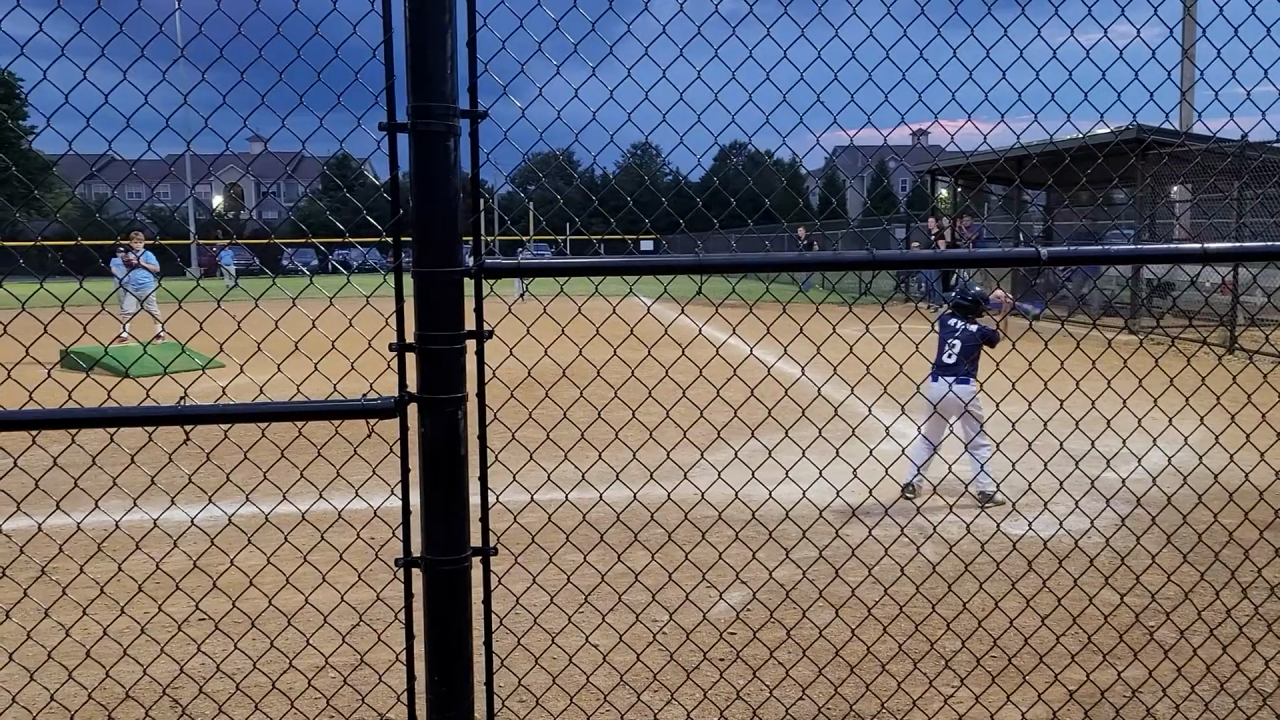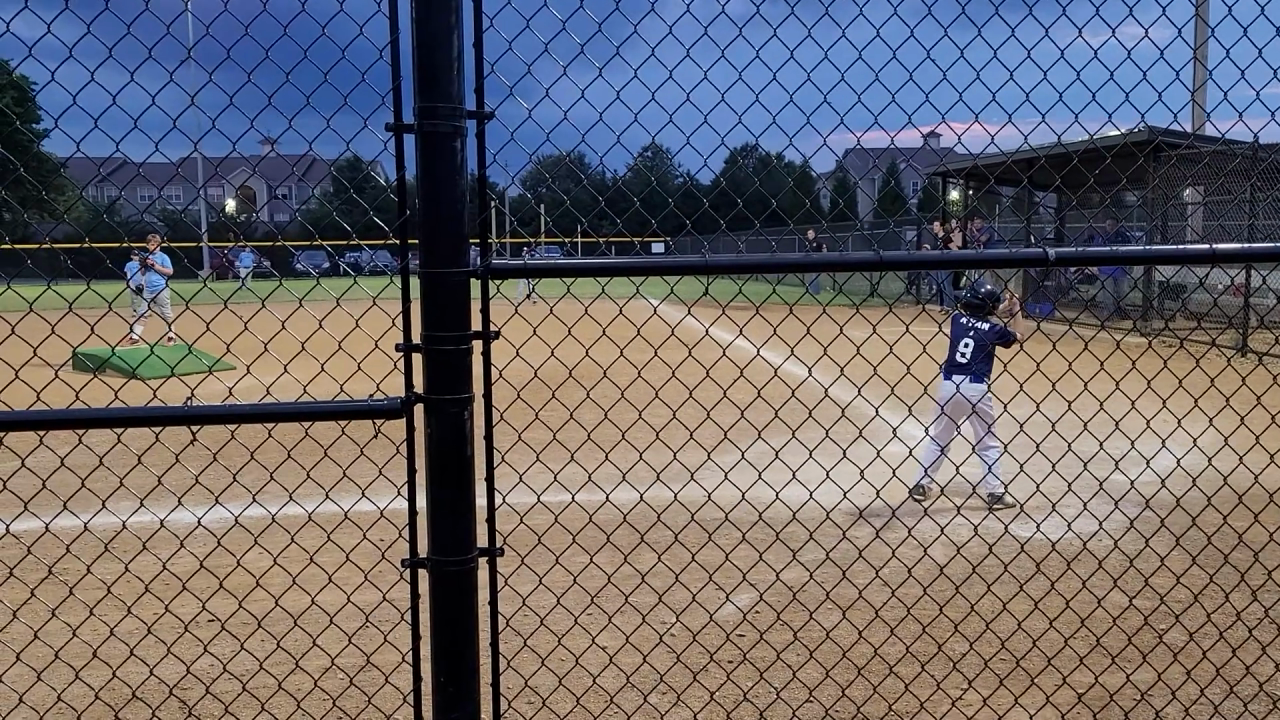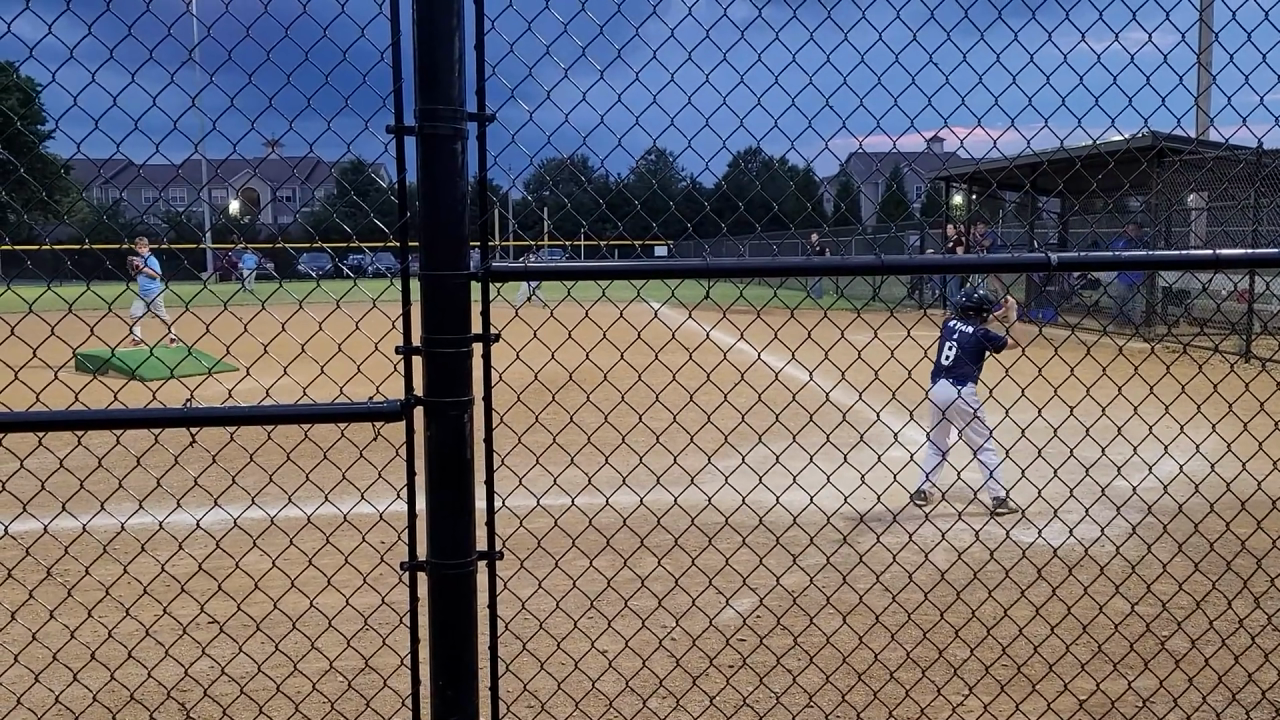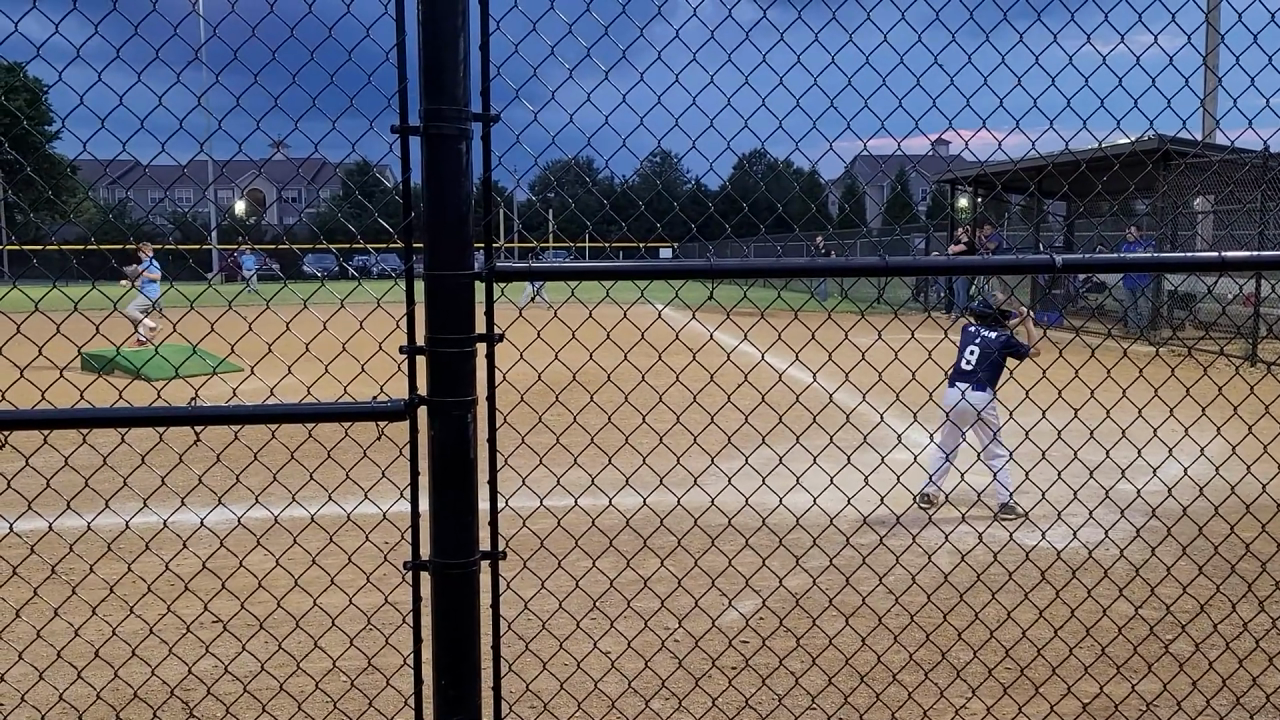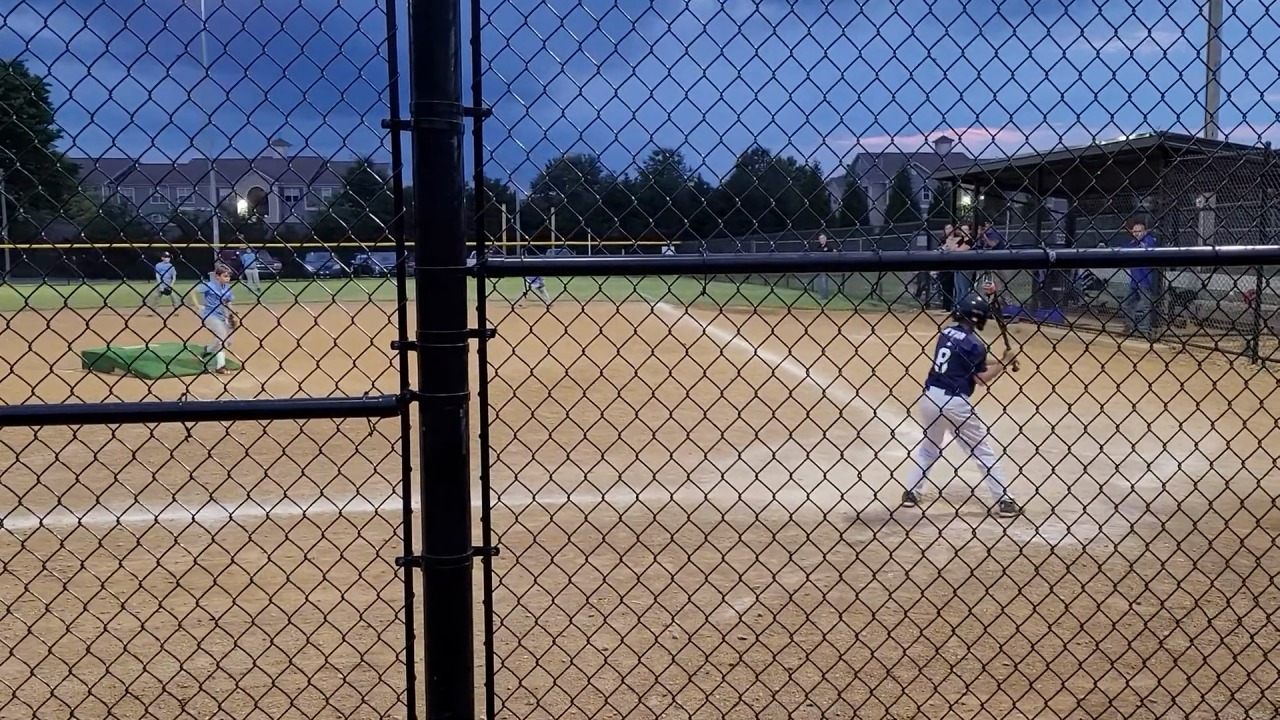
dt=1s
person 1, frame 1
left shoulder: (945, 320)
right shoulder: (980, 331)
left elbow: (960, 313)
right elbow: (999, 333)
left wrist: (990, 298)
right wrist: (1005, 309)
left hip: (936, 385)
right hip: (963, 387)
left knee: (927, 437)
right knee: (979, 442)
left ankle: (911, 483)
right ankle: (986, 491)
person 1, frame 2
left shoulder: (957, 319)
right shoulder: (993, 329)
right elbow: (1019, 336)
left wrist: (1003, 309)
right wrist: (1015, 309)
left hip: (950, 384)
right hip: (977, 387)
left knee: (938, 438)
right knee: (989, 443)
left ankle: (922, 486)
right ankle: (995, 493)
person 1, frame 3
left shoulder: (949, 323)
right shoulder: (981, 334)
right elbow: (1014, 342)
left wrist: (1001, 313)
right wrist: (1011, 314)
left hip: (938, 387)
right hip: (962, 391)
left knee: (936, 443)
right knee: (984, 446)
left ankle: (924, 490)
right ankle: (999, 497)
person 1, frame 4
left shoulder: (968, 329)
right shoulder: (1004, 339)
right elbow: (1034, 351)
left wrist: (1014, 324)
right wrist: (1028, 322)
left hip: (953, 393)
right hip: (979, 396)
left knee: (945, 446)
right knee: (995, 452)
left ankle: (929, 493)
right ankle: (1006, 503)
person 1, frame 5
left shoulder: (946, 333)
right shoulder: (974, 344)
right elbow: (980, 379)
left wrist: (994, 363)
right wrist: (1003, 365)
left hip: (929, 396)
right hip: (955, 401)
left knee: (928, 447)
right knee: (982, 449)
left ankle: (911, 492)
right ankle: (1004, 501)
